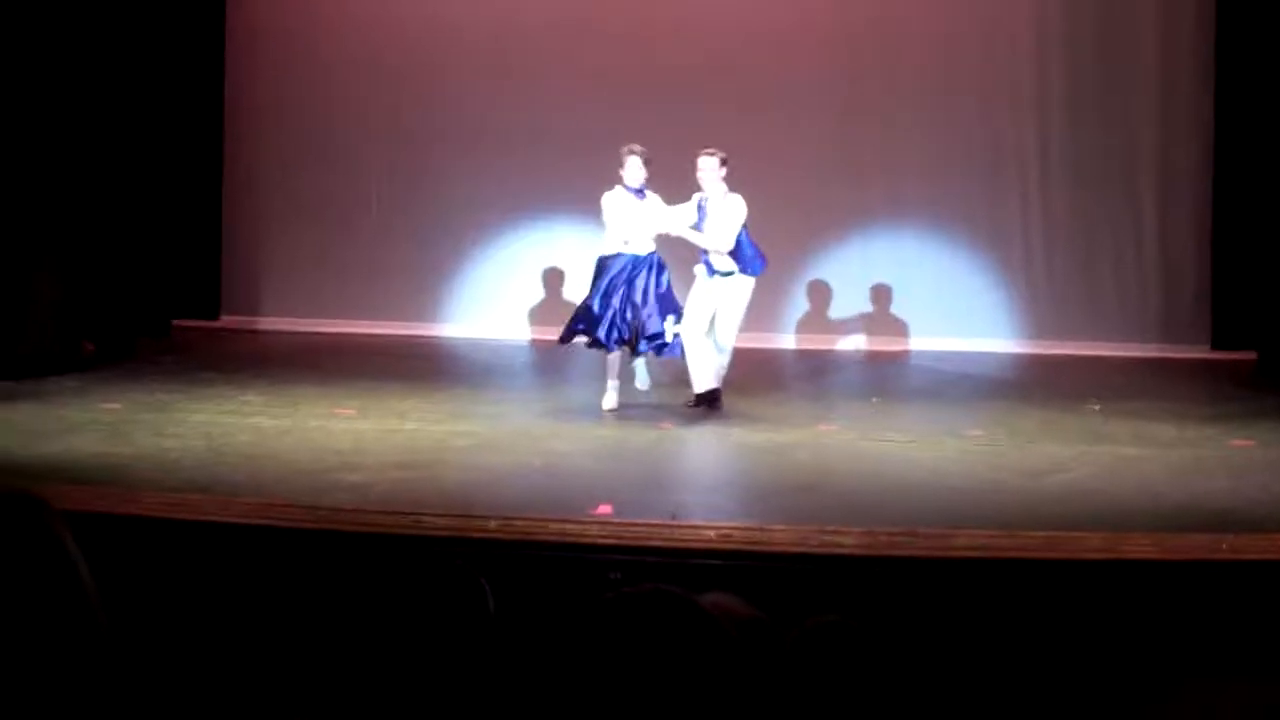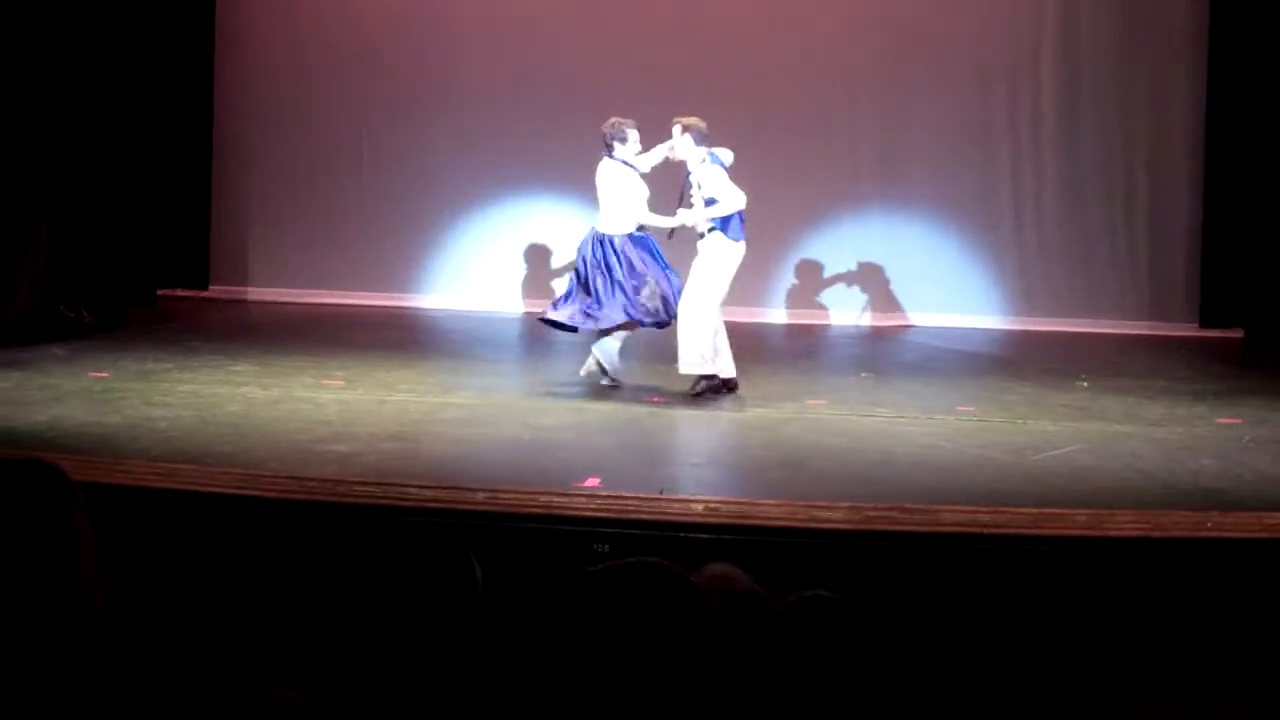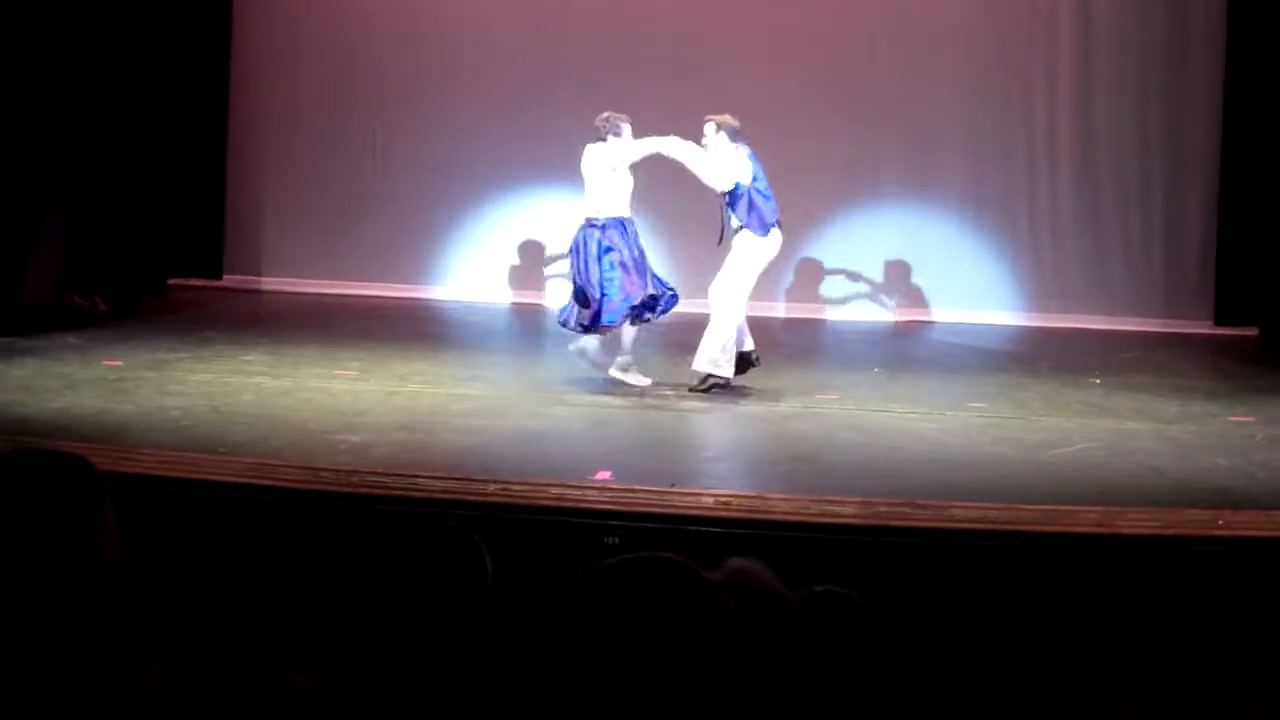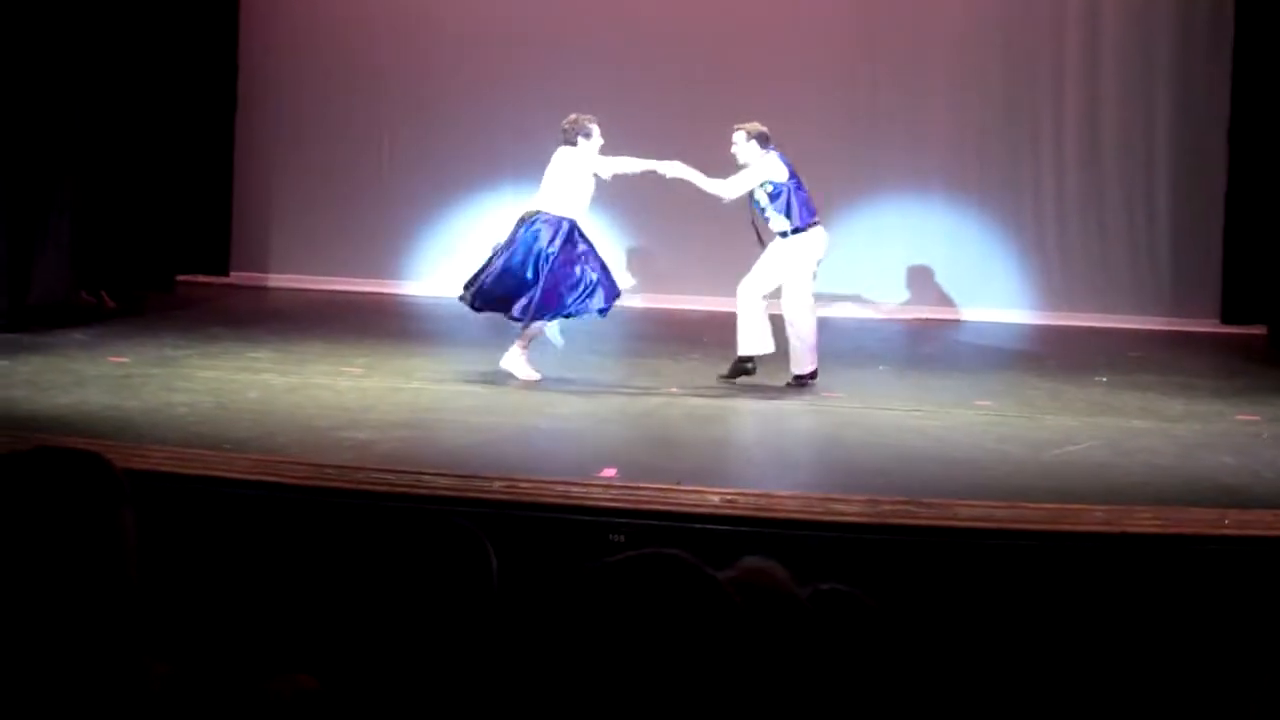
dt=0.7s
person 1, frame 1
left shoulder: (734, 203)
right shoulder: (698, 201)
left elbow: (723, 244)
right elbow: (676, 220)
left wrist: (685, 232)
left hip: (736, 277)
right hip: (709, 274)
left knee: (723, 337)
right knee: (691, 327)
left ankle: (713, 386)
right ankle: (707, 388)
person 1, frame 2
left shoulder: (707, 170)
right shoulder: (704, 160)
left elbow: (738, 199)
right elbow: (727, 156)
left wrist: (699, 215)
left hip: (721, 243)
right hip: (716, 244)
left knee: (692, 305)
right knee: (705, 308)
left ankle: (706, 372)
right ankle: (726, 376)
person 1, frame 3
left shoulder: (739, 155)
right shoulder: (732, 157)
left elbow: (721, 182)
left wrist: (688, 156)
right wrist: (689, 153)
left hip: (757, 238)
right hip: (750, 237)
left knee: (726, 301)
right knee: (721, 294)
left ankle: (717, 372)
right ankle: (745, 352)
person 1, frame 4
left shoulder: (771, 163)
right shoulder: (758, 171)
left elbow: (728, 190)
right elbow: (729, 192)
left wrist: (687, 173)
right wrist: (688, 174)
left hip: (805, 240)
right hip: (785, 241)
left knee: (796, 305)
right knee: (749, 291)
left ankle: (806, 369)
right ankle: (748, 357)
person 2, frame 1
left shoulder: (653, 200)
right shoulder: (612, 198)
left elbow: (667, 224)
right elbow: (625, 233)
right wrist: (653, 227)
left hip: (647, 266)
right hip: (618, 265)
left knee: (651, 323)
right knee: (615, 326)
left ankle: (640, 359)
right ankle: (612, 387)
person 2, frame 2
left shoulder: (617, 165)
right shoulder: (615, 174)
left elbow: (649, 158)
right elbow: (636, 215)
left wrist: (671, 145)
right wrist: (672, 221)
left hip: (620, 241)
right hip: (618, 243)
left knee: (619, 302)
right knee: (644, 298)
left ankle: (597, 361)
right ankle: (608, 347)
person 2, frame 3
left shoulder: (608, 157)
right shoulder: (595, 154)
right elbow: (627, 153)
left wrist: (663, 142)
right wrist: (663, 142)
left hip: (615, 232)
right hip: (606, 232)
left knee: (611, 297)
right knee: (630, 295)
left ankle: (588, 340)
right ankle: (623, 364)
person 2, frame 4
left shoulder: (581, 160)
right shoulder: (568, 156)
left elbow: (610, 166)
right elbow: (612, 165)
left wrist: (655, 165)
right wrist: (655, 165)
left hip: (562, 231)
right hip: (547, 229)
left knee: (589, 277)
right knee: (543, 295)
left ankle: (547, 321)
right ankle: (516, 354)
